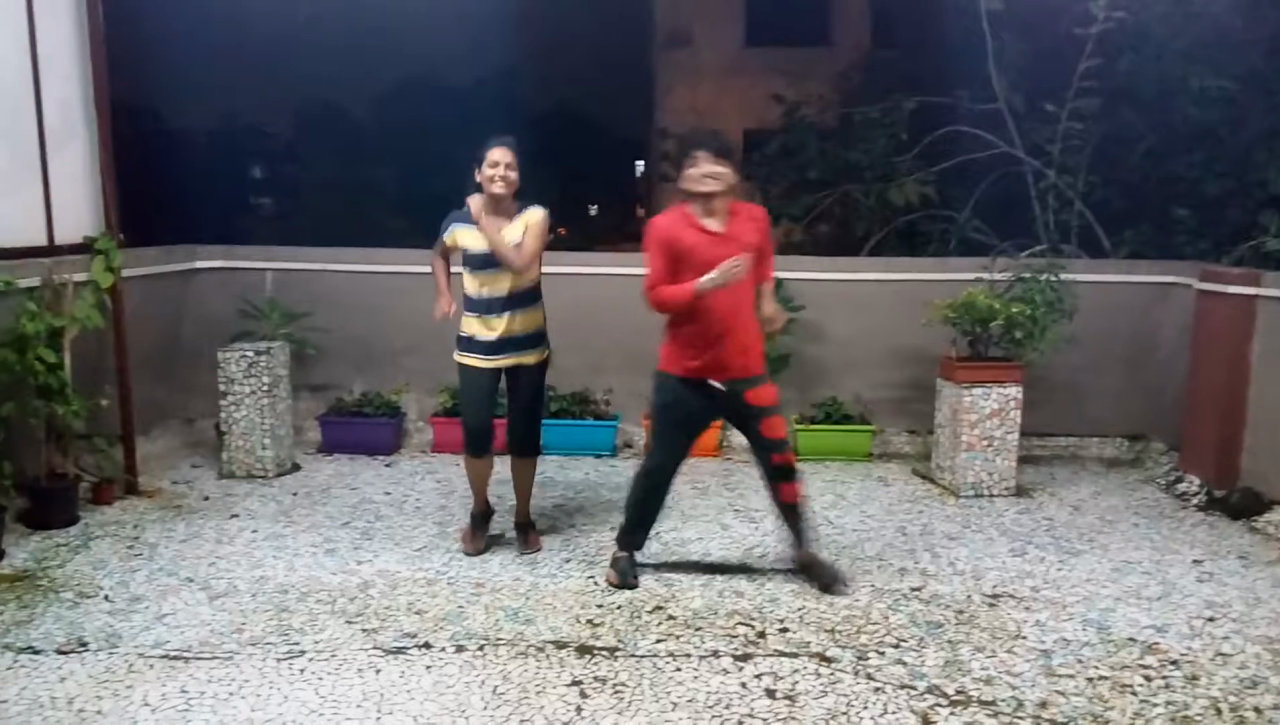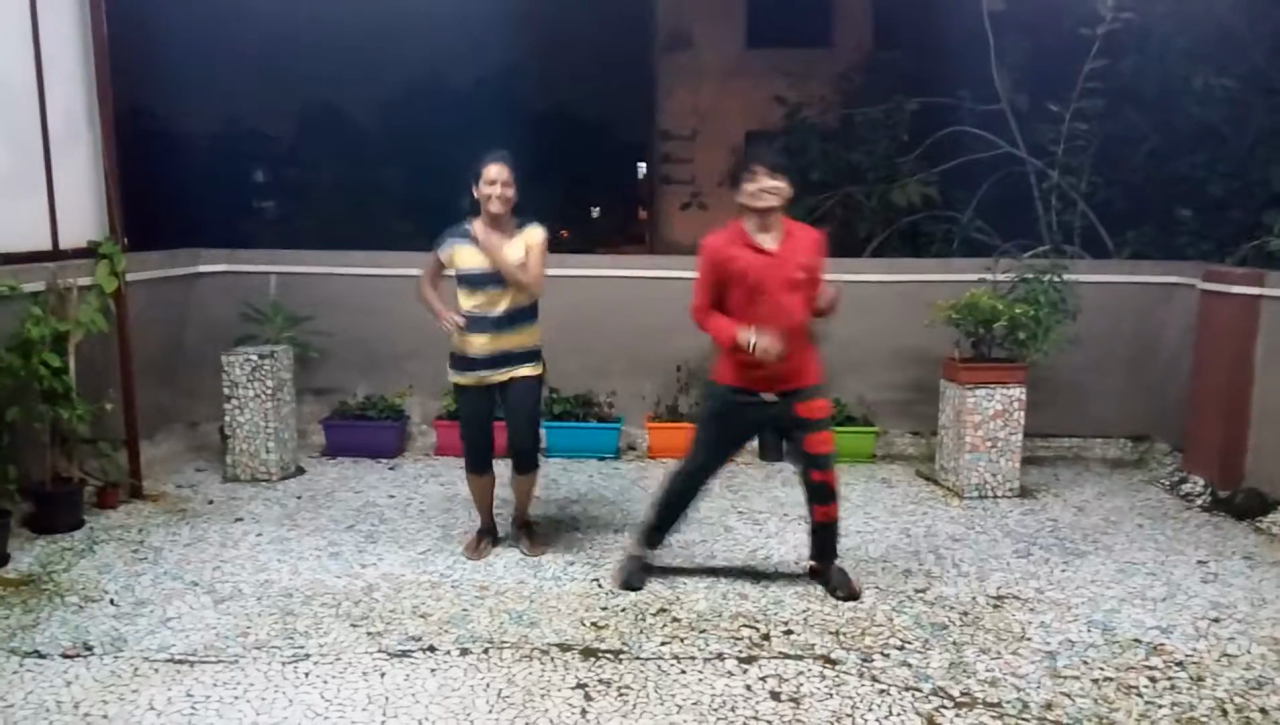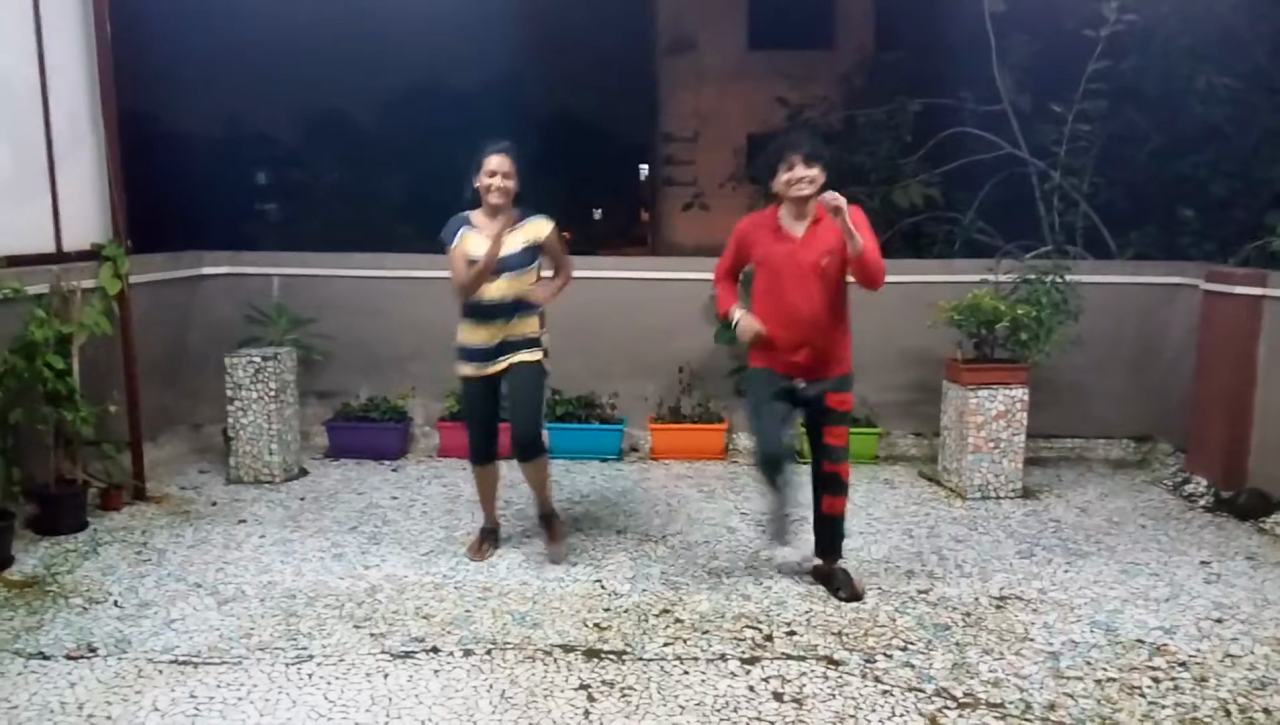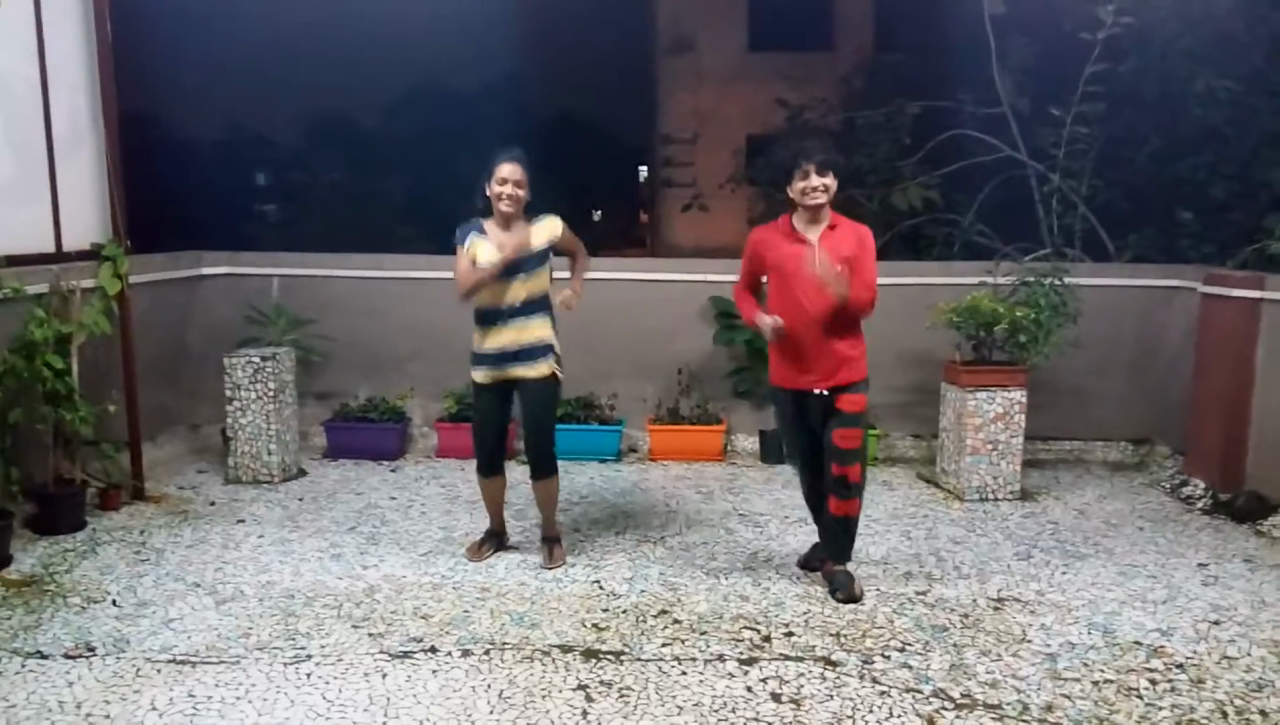
dt=0.2s
person 1, frame 1
left shoulder: (755, 220)
right shoulder: (665, 227)
right elbow: (657, 295)
left wrist: (767, 302)
right wrist: (707, 282)
left hip: (744, 369)
right hip: (684, 374)
left knee: (779, 456)
right knee: (659, 464)
left ankle: (803, 549)
right ankle: (626, 549)
person 1, frame 2
left shoulder: (810, 240)
right shoulder: (719, 246)
right elbow: (704, 312)
left wrist: (824, 301)
right wrist: (746, 338)
left hip: (800, 383)
right hip: (737, 384)
left knee: (821, 474)
right knee: (697, 469)
left ankle: (826, 562)
right ankle: (644, 547)
person 1, frame 3
left shoulder: (847, 218)
right shoulder: (751, 229)
left elbow: (873, 277)
right elbow: (724, 275)
left wrist: (846, 226)
right wrist: (736, 313)
left hip: (829, 370)
right hip: (771, 368)
left knee: (833, 467)
right knee: (771, 449)
left ankle: (829, 561)
right ankle: (779, 498)
person 1, frame 4
left shoulder: (856, 236)
right shoulder: (764, 238)
left elbow: (866, 301)
right elbow: (744, 287)
left wrist: (833, 281)
right wrist: (759, 317)
left hip: (844, 375)
right hip: (790, 378)
left knee: (847, 470)
right knee: (810, 468)
left ankle: (837, 562)
right ankle: (826, 538)
person 2, frame 1
left shoulder: (534, 216)
right shoulder: (458, 222)
left elbow: (521, 264)
right elbow: (440, 256)
left wrist: (485, 221)
right wrist: (444, 295)
left hip: (526, 344)
right hip: (476, 345)
left knee: (525, 434)
right knee: (476, 430)
left ankle: (523, 518)
right ankle: (481, 510)
person 2, frame 2
left shoulder: (532, 235)
right shoulder: (456, 239)
left elbow: (531, 283)
right elbow: (427, 282)
left wrist: (489, 244)
right wrist: (440, 310)
left hip: (521, 360)
right hip: (471, 362)
left knee: (525, 448)
right knee: (477, 450)
left ankle: (523, 520)
right ankle: (486, 526)
person 2, frame 3
left shoulder: (537, 226)
right shoulder: (460, 227)
left elbow: (565, 269)
right elbow: (462, 286)
left wrist: (546, 290)
right wrist: (495, 244)
left hip: (523, 347)
right hip: (476, 351)
left knee: (526, 435)
right knee: (481, 443)
left ankle: (547, 511)
right ankle: (490, 526)
person 2, frame 4
left shoulder: (548, 226)
right shoulder: (471, 234)
left elbow: (580, 253)
right elbow: (465, 289)
left wrist: (573, 290)
right wrist: (508, 252)
left hip: (537, 356)
right hip: (489, 359)
left knee: (540, 450)
right knee: (488, 453)
left ankle: (551, 534)
right ankle: (495, 530)
